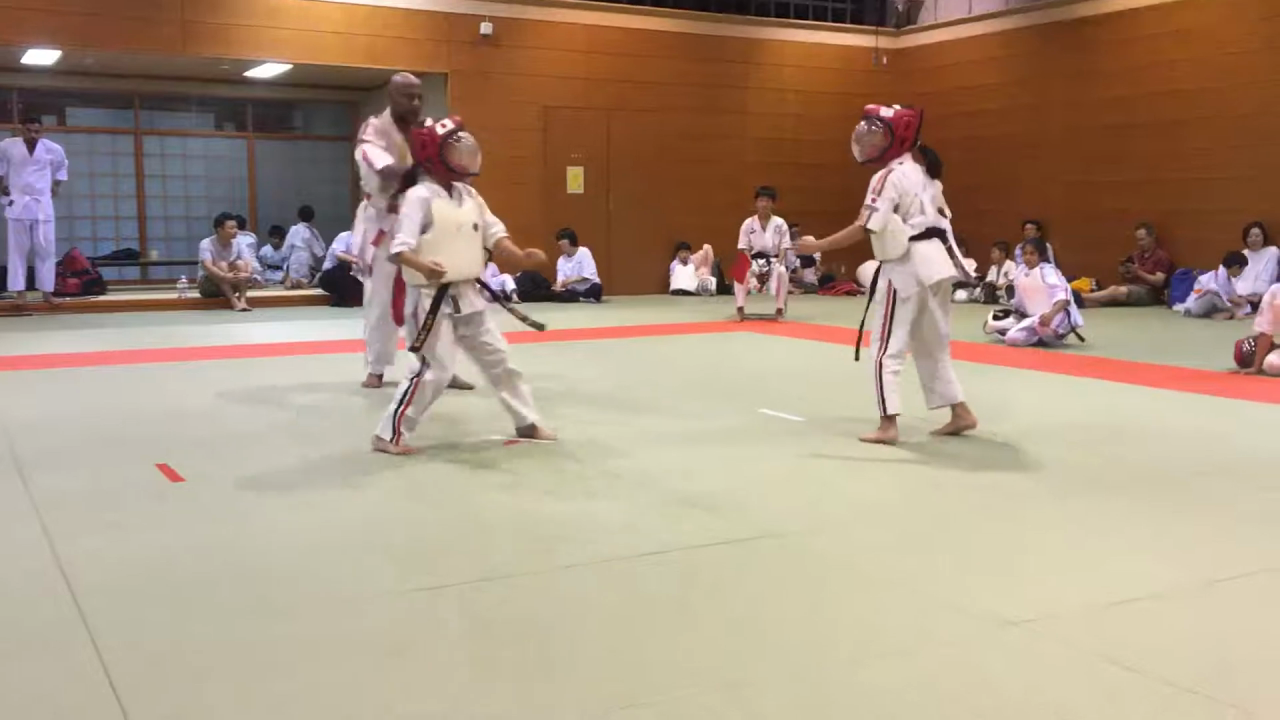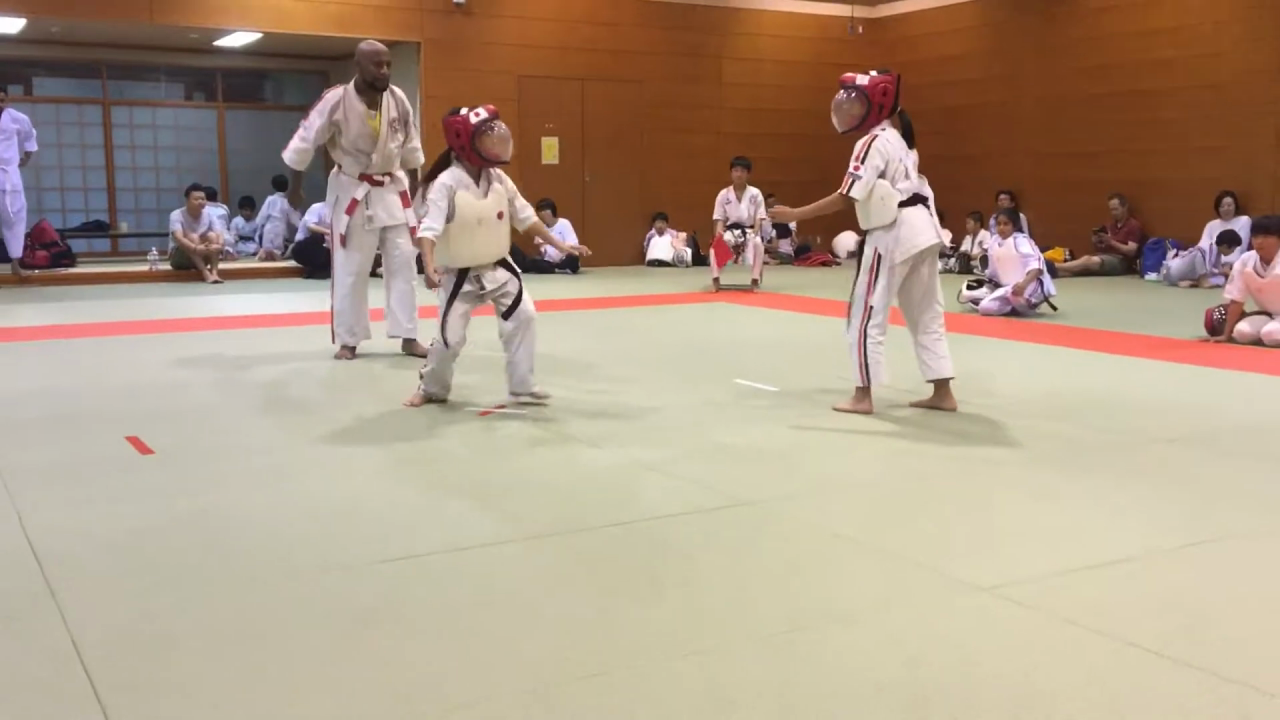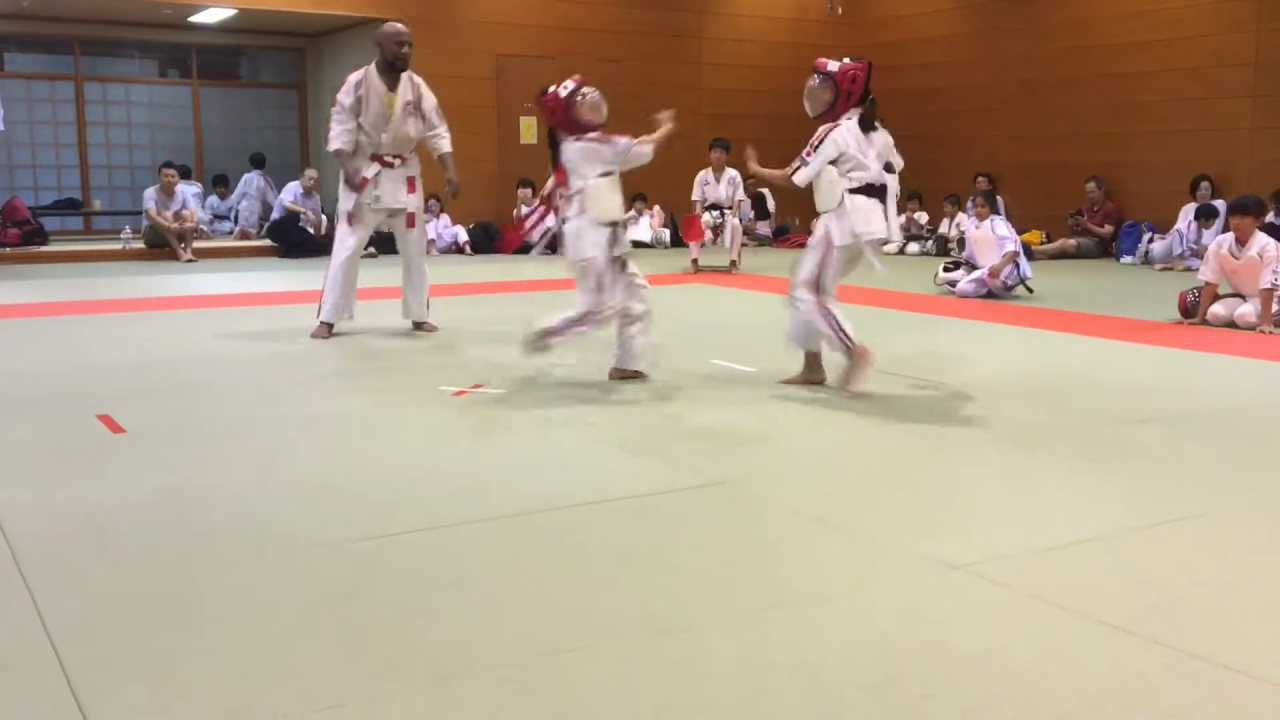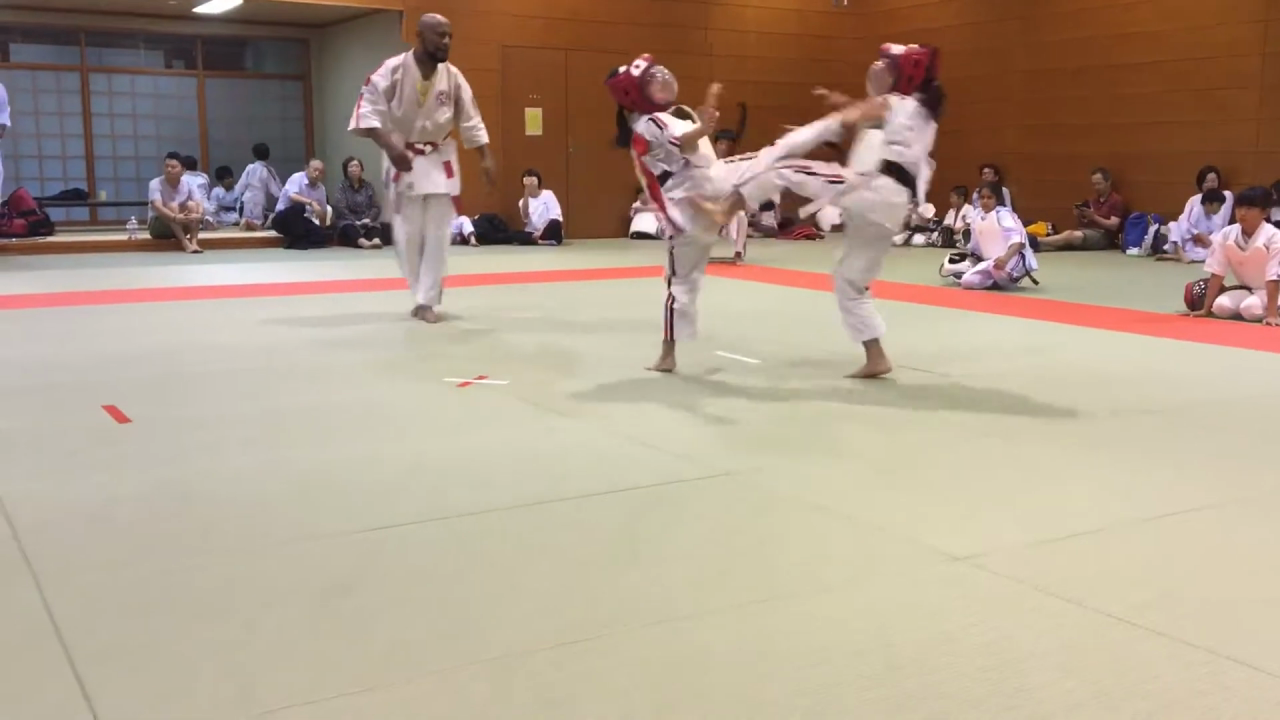
dt=0.4s
person 1, frame 1
left shoulder: (889, 177)
right shoulder: (923, 173)
left elbow: (864, 228)
right elbow: (942, 217)
left wrist: (816, 246)
left hip: (907, 267)
right hip: (935, 263)
left knee: (887, 347)
right knee: (932, 346)
left ankle: (888, 424)
right ankle: (961, 413)
person 1, frame 2
left shoulder: (872, 144)
right shoulder: (898, 140)
left elbow: (845, 197)
left wrist: (795, 214)
left hip: (893, 236)
right hip: (919, 231)
left knee: (867, 315)
right knee: (926, 315)
left ankle: (863, 396)
right ankle: (942, 392)
person 1, frame 3
left shoulder: (834, 132)
right shoulder: (873, 128)
left elbow: (793, 176)
right elbow: (895, 165)
left wrist: (755, 169)
left hip: (848, 218)
right hip: (870, 218)
left knee: (812, 296)
right knee: (809, 291)
left ankle: (855, 352)
right ankle: (812, 366)
person 1, frame 4
left shoulder: (895, 105)
right shoulder: (923, 116)
left hip: (867, 192)
right hip: (892, 203)
left knee: (780, 167)
right knee: (850, 279)
left ankle: (728, 204)
right ankle: (873, 355)
person 2, frame 1
right shoulder: (373, 129)
right elbow: (379, 169)
right wrist: (411, 171)
right hip: (381, 223)
right knee: (380, 300)
right ankle: (376, 368)
person 2, frame 2
left shoulder: (397, 99)
right shoulder: (335, 102)
left elbow: (411, 146)
right elbow: (305, 143)
left wrist: (415, 187)
right wrist: (295, 187)
left hip: (393, 191)
right hip: (353, 192)
left knee: (403, 264)
right knee: (351, 270)
left ankle: (408, 336)
right ankle: (348, 340)
person 2, frame 3
left shoulder: (417, 85)
right shoulder: (358, 82)
left elbow: (436, 129)
right elbow: (341, 130)
left wrist: (450, 169)
right wrist: (348, 167)
left hip: (404, 173)
right hip: (364, 173)
left knee: (414, 248)
right knee: (347, 247)
left ankle: (418, 314)
right ankle: (328, 318)
person 2, frame 4
left shoulder: (453, 76)
right shoulder: (394, 69)
left elbow: (471, 122)
right elbow: (368, 109)
left wrist: (487, 160)
right wrist: (388, 146)
left hip: (440, 160)
right hip: (404, 159)
left knee: (438, 234)
right knee: (406, 235)
left ankle: (428, 301)
right ankle: (422, 296)
person 3, frame 1
left shoulder: (467, 194)
right shoulder: (419, 197)
left elbow: (492, 233)
right elbow: (400, 248)
left wrist: (520, 256)
right wrist: (422, 266)
left hip: (469, 293)
right hip: (434, 298)
left knee: (497, 357)
right knee: (433, 369)
left ankle: (527, 421)
right ankle: (389, 434)
person 3, frame 2
left shoulder: (498, 180)
right shoulder: (447, 183)
left elbow: (524, 215)
right elbow: (427, 231)
left wrist: (558, 243)
right wrist: (429, 267)
left hip: (496, 266)
right hip: (458, 275)
left knee: (522, 316)
right knee: (449, 338)
left ankle: (522, 386)
right ankle: (433, 388)
person 3, frame 3
left shoulder: (571, 148)
right shoulder: (588, 146)
right elbow: (637, 150)
right wrist: (665, 129)
left hip: (601, 235)
right hip: (591, 236)
left knee: (636, 294)
right knee: (603, 306)
left ankle: (627, 363)
right ankle: (548, 333)
person 3, frame 4
left shoulder: (639, 127)
right shoulder: (654, 122)
right elbow: (682, 142)
right wrist: (705, 122)
left hip: (680, 207)
right hip: (701, 187)
left knee: (683, 280)
right knee: (773, 162)
left ankle: (668, 354)
